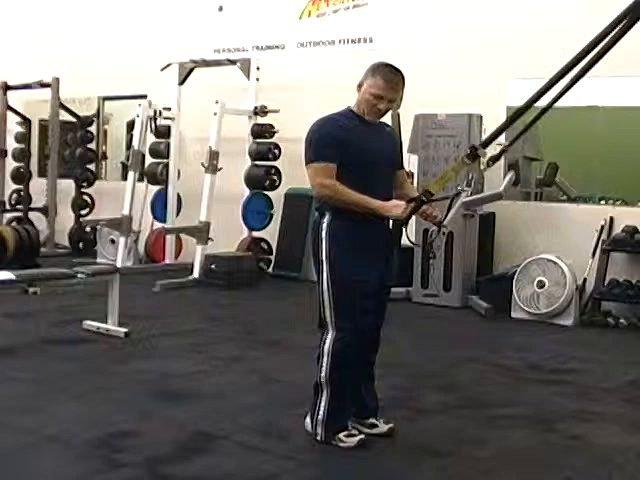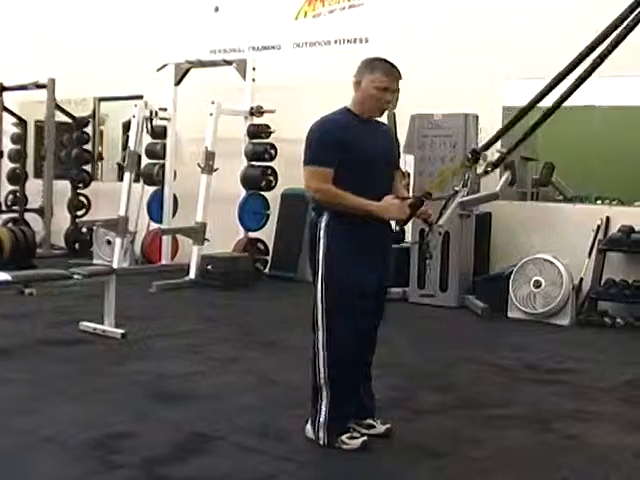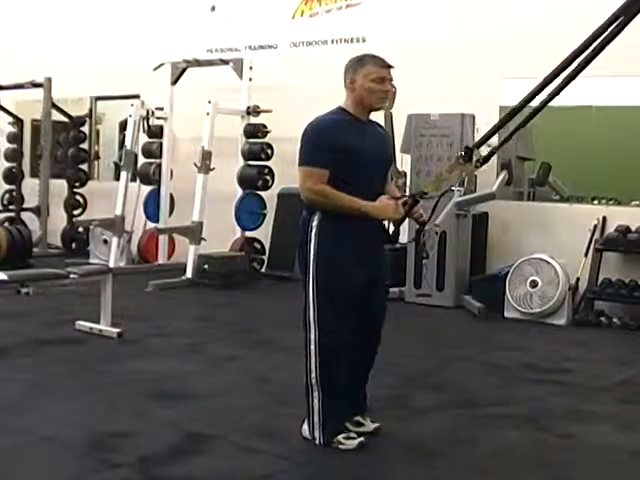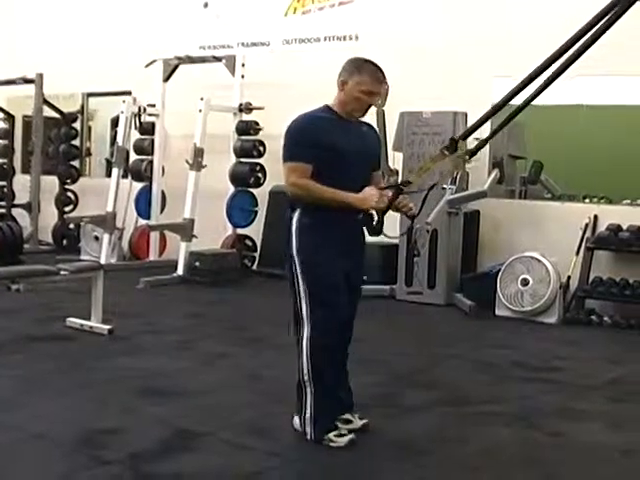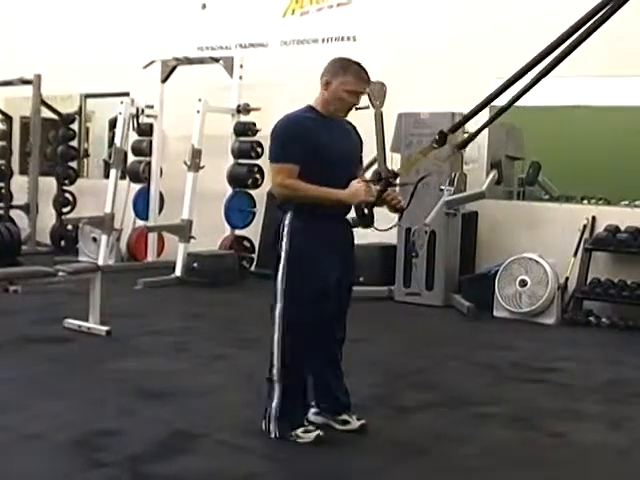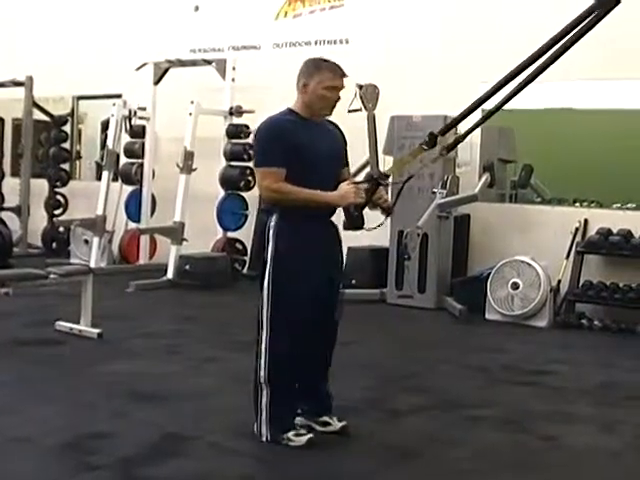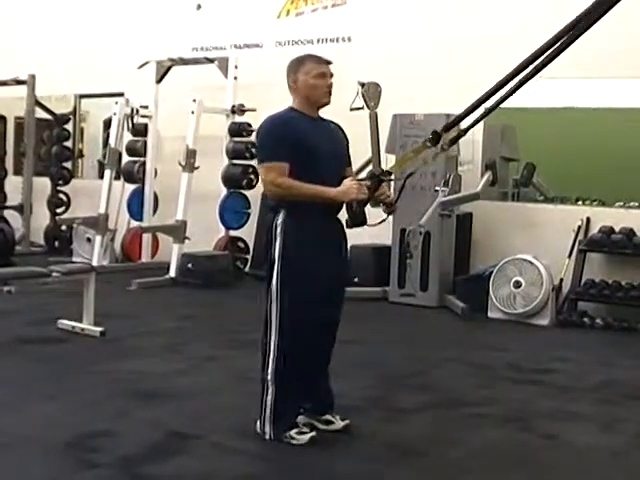
dt=0.3s
person 1, frame 1
left shoulder: (389, 136)
right shoulder: (329, 129)
left elbow: (399, 182)
right elbow: (322, 185)
left wrist: (420, 205)
right wrist: (382, 206)
left hip: (377, 239)
right hip: (340, 237)
left knee: (368, 329)
right knee: (342, 329)
left ankle: (362, 410)
right ankle: (326, 418)
person 1, frame 2
left shoulder: (386, 135)
right shoulder: (329, 129)
left elbow: (394, 181)
right elbow: (317, 188)
left wrist: (411, 204)
right wrist: (377, 208)
left hip: (375, 240)
right hip: (338, 238)
left knee: (365, 331)
right knee: (337, 332)
left ankle: (359, 411)
right ankle: (327, 422)
person 1, frame 3
left shoulder: (380, 135)
right shoulder: (324, 129)
right elbow: (311, 189)
left wrist: (401, 204)
right wrist: (371, 208)
left hip: (369, 241)
right hip: (330, 241)
left knee: (368, 329)
right knee: (328, 334)
left ankle: (352, 409)
right ankle: (323, 423)
person 1, frame 4
left shoulder: (369, 134)
right shoulder: (308, 126)
left elbow: (373, 182)
right elbow: (295, 183)
left wrist: (392, 200)
right wrist: (354, 199)
left hip: (350, 235)
right hip: (313, 234)
left knee: (341, 325)
right knee: (319, 326)
left ankle: (338, 405)
right ankle: (315, 418)
person 1, frame 5
left shoulder: (349, 132)
right shoulder: (294, 126)
right elbow: (282, 185)
left wrist: (379, 194)
right wrist: (343, 195)
left hip: (338, 234)
right hip: (302, 235)
left knee: (331, 326)
right knee: (295, 327)
left ankle: (330, 405)
right ankle: (283, 417)
person 1, frame 6
left shoulder: (333, 133)
right shoulder: (276, 130)
left elbow: (341, 180)
right elbow: (269, 188)
left wrist: (365, 194)
right wrist: (331, 197)
left hip: (325, 236)
right hip: (289, 238)
left knee: (322, 328)
right knee: (282, 332)
left ankle: (314, 407)
right ankle: (274, 420)
person 1, frame 7
left shoulder: (334, 131)
right shoulder: (278, 127)
left elbow: (345, 179)
right elbow: (274, 184)
left wrist: (370, 191)
right wrist: (335, 193)
left hip: (331, 232)
right hip: (296, 233)
left knee: (323, 324)
right knee: (288, 327)
left ankle: (316, 406)
right ankle: (277, 418)
